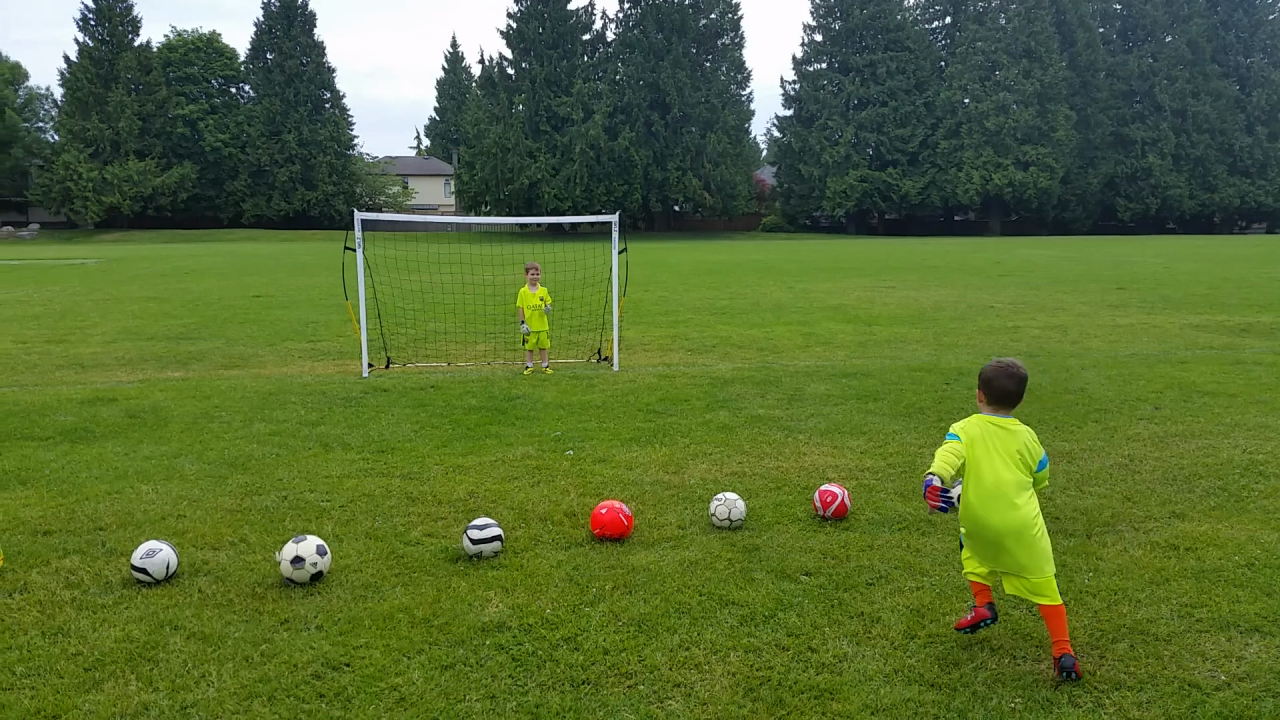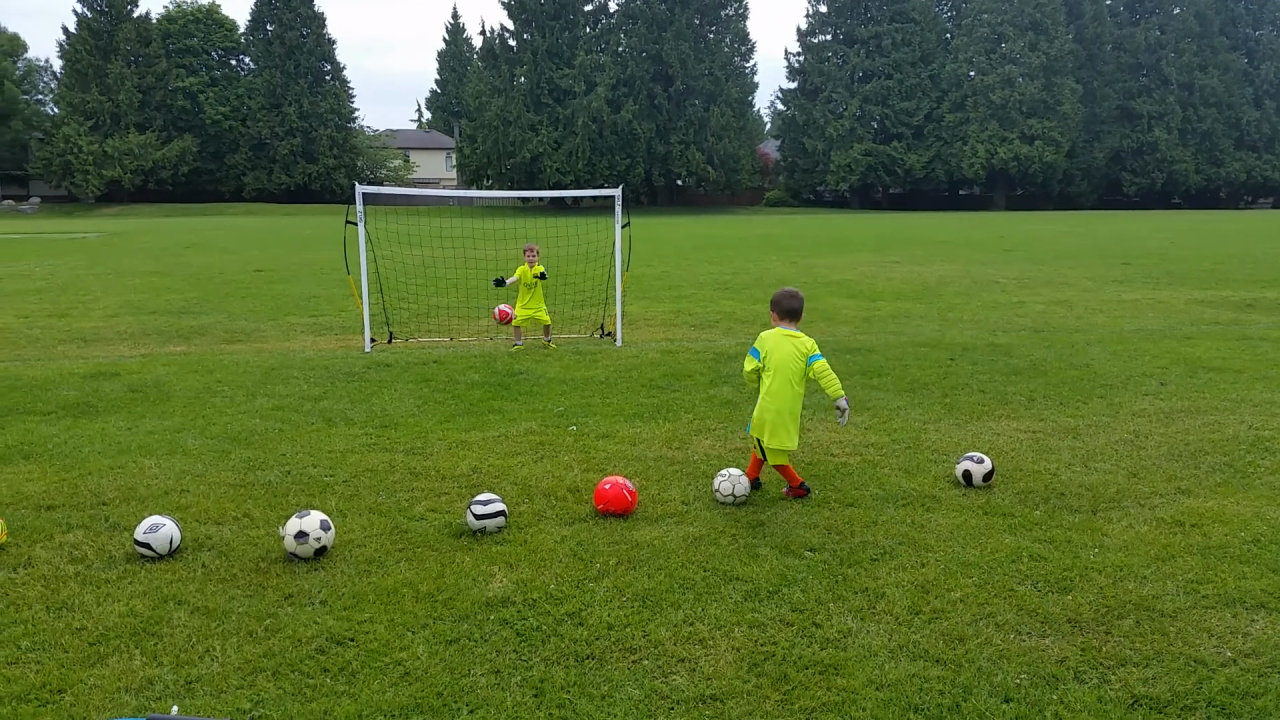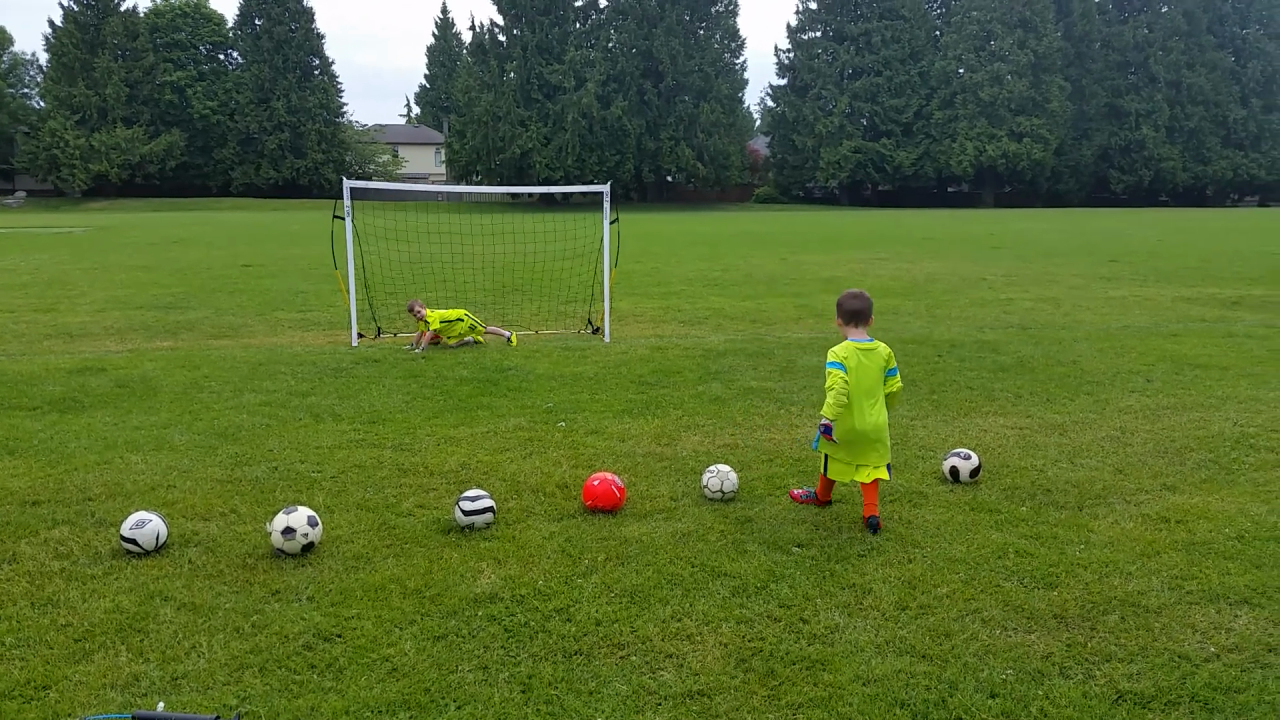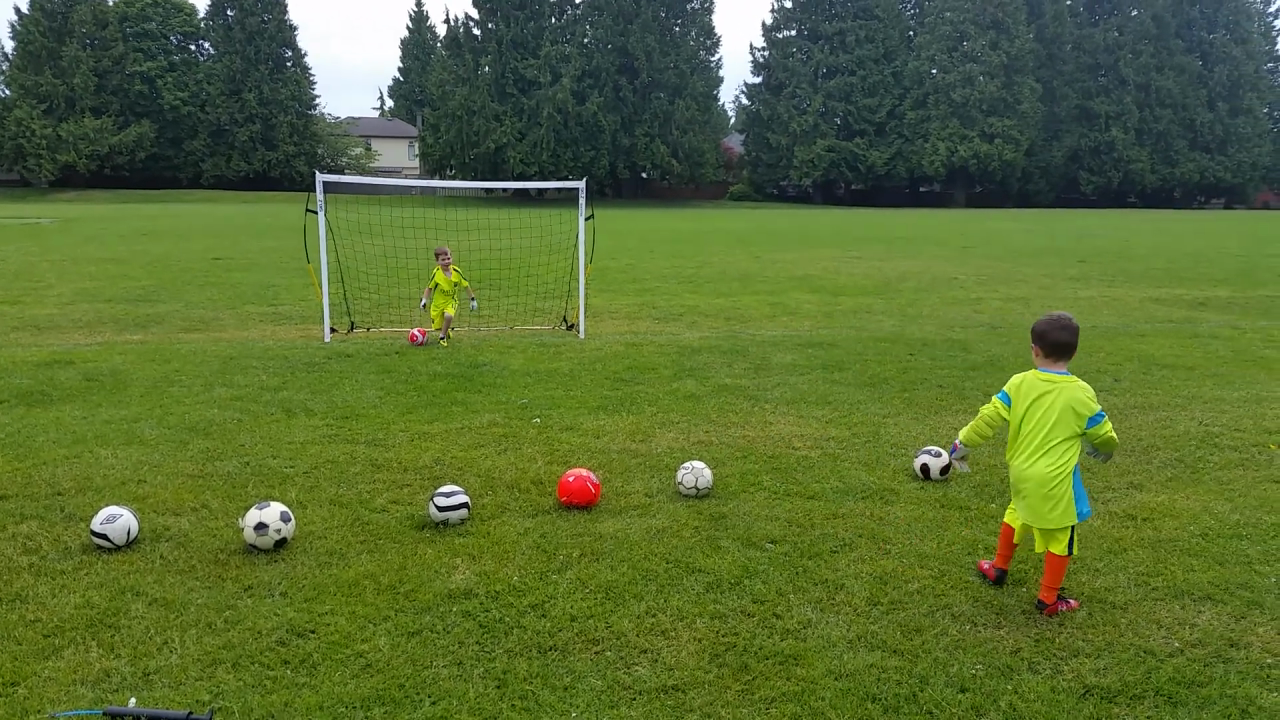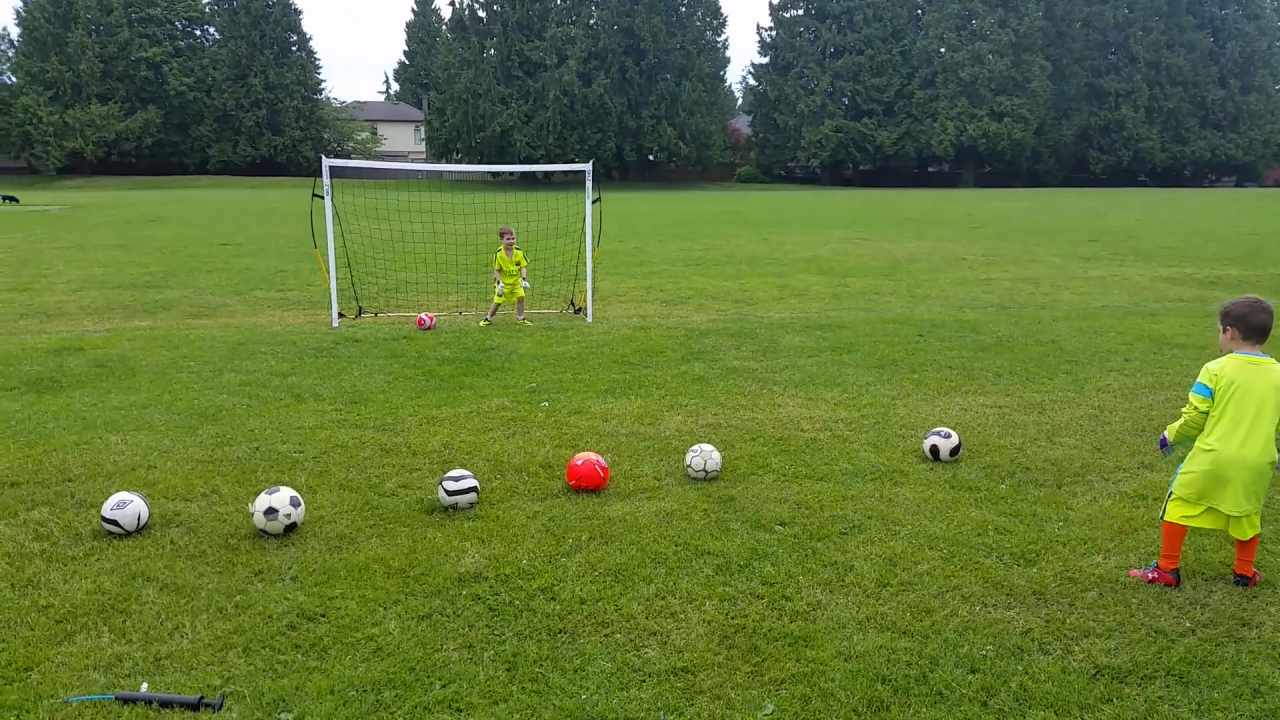
dt=1s
person 1, frame 1
left shoulder: (963, 430)
right shoulder: (1027, 437)
left elbow: (948, 457)
right elbow: (1040, 479)
left wrist: (934, 479)
left hip: (981, 524)
right hip: (1024, 525)
left knee: (974, 559)
right knee: (1044, 589)
left ankle: (983, 609)
right ankle: (1063, 654)
person 1, frame 2
left shoulder: (765, 338)
right shoulder: (808, 343)
left elbow: (750, 372)
right elbow: (823, 372)
right wrist: (840, 399)
left hip: (769, 406)
right hip: (791, 408)
left knee: (773, 451)
right knee: (761, 441)
left ankle: (797, 486)
right ankle: (751, 478)
person 1, frame 3
left shoulder: (839, 353)
right shoulder: (884, 352)
left elbow: (837, 390)
right elbow: (894, 388)
left wrist: (828, 419)
left hip: (847, 426)
right hip: (876, 426)
left knee: (832, 458)
right knee: (868, 466)
left ankle: (823, 495)
right ankle: (871, 513)
person 1, frame 4
left shoulder: (1018, 383)
right shoulder: (1082, 393)
left elbow: (990, 419)
right elbow: (1105, 435)
left wrist: (963, 442)
right wrist: (1105, 450)
left hip: (1020, 474)
right hip: (1055, 480)
left knee: (1018, 514)
right knee: (1060, 536)
left ankle: (998, 568)
right ankle: (1049, 599)
person 1, frame 5
left shoulder: (1216, 370)
left elbow: (1194, 418)
left wrist: (1171, 437)
left hip: (1212, 460)
right hip: (1256, 464)
left knee: (1179, 504)
right knee: (1246, 514)
left ankle: (1167, 568)
right ankle: (1244, 571)
